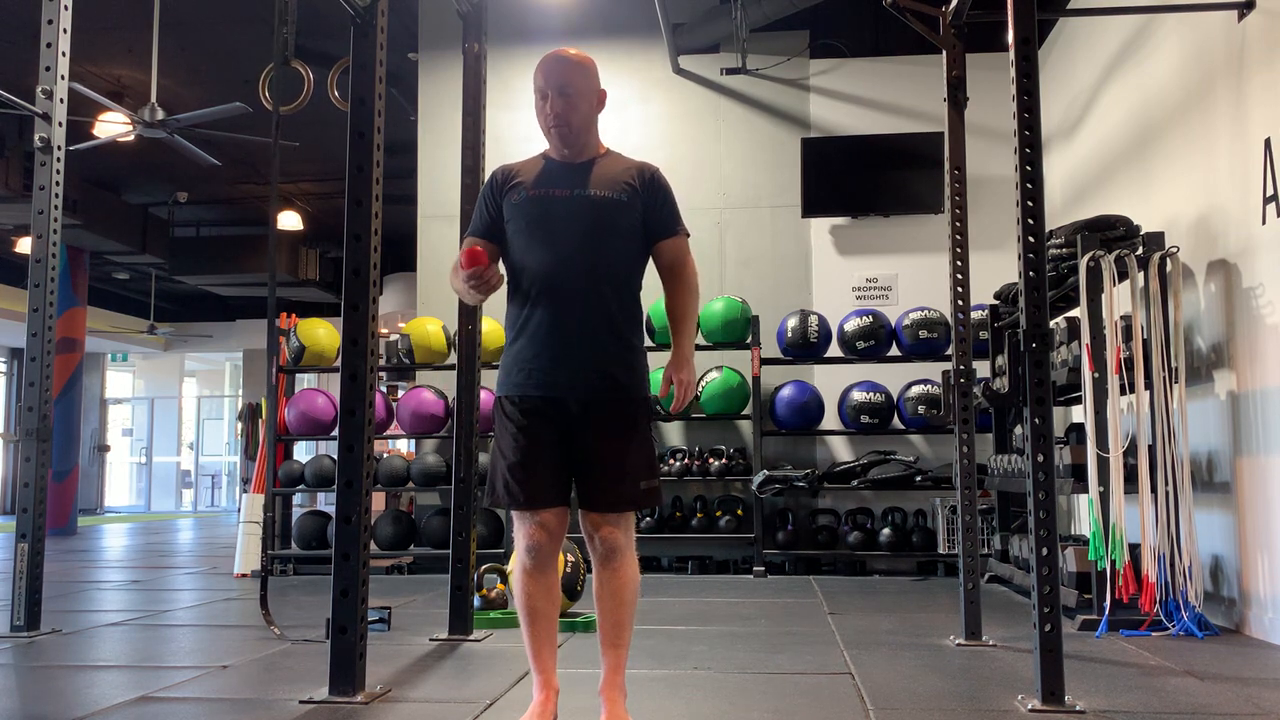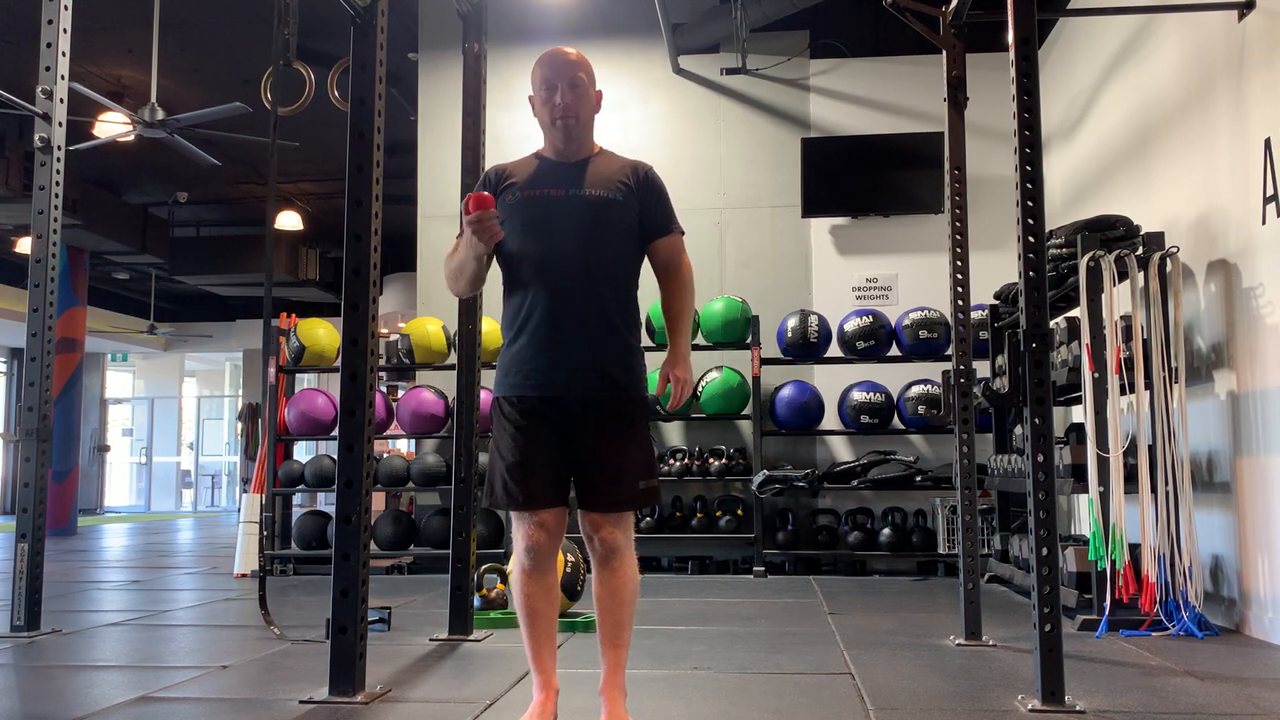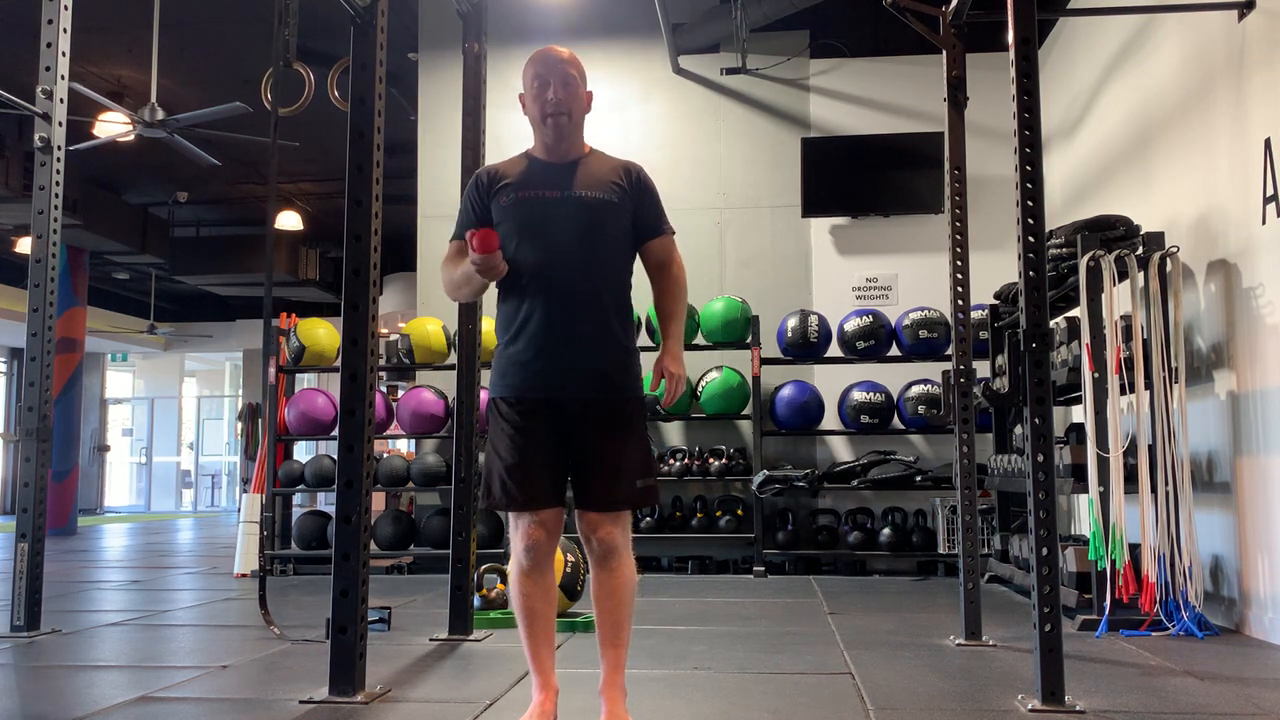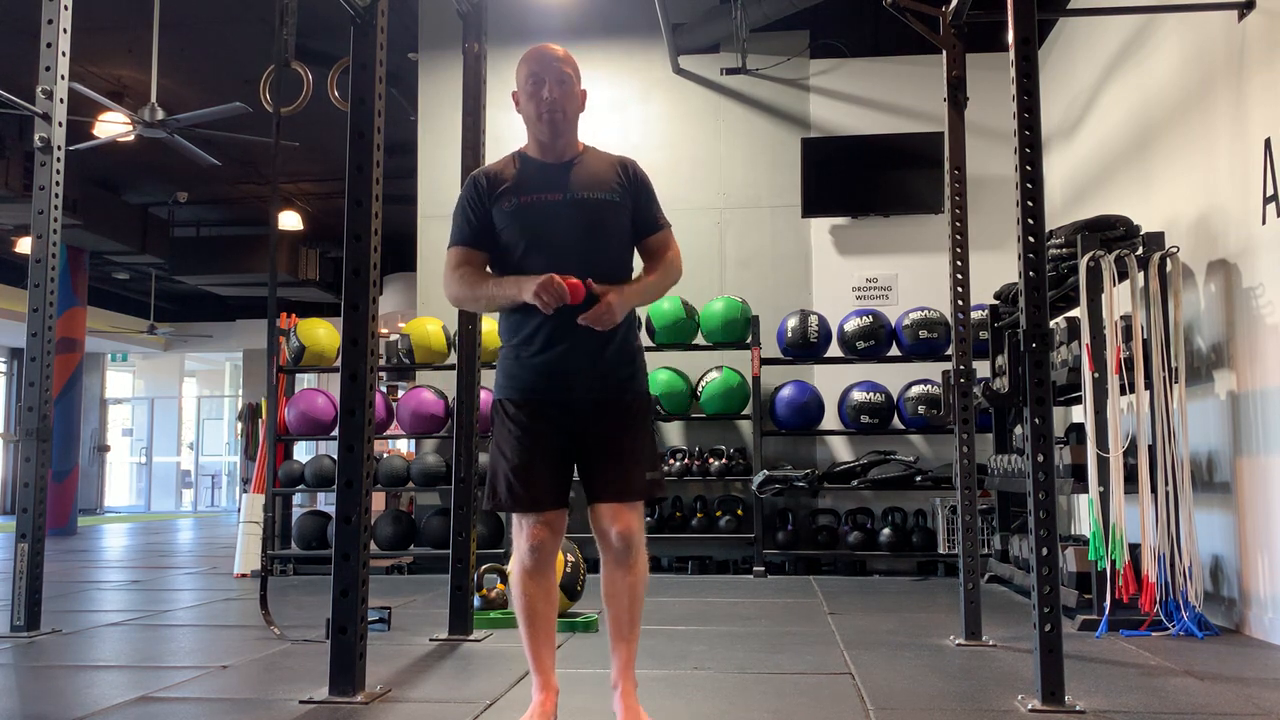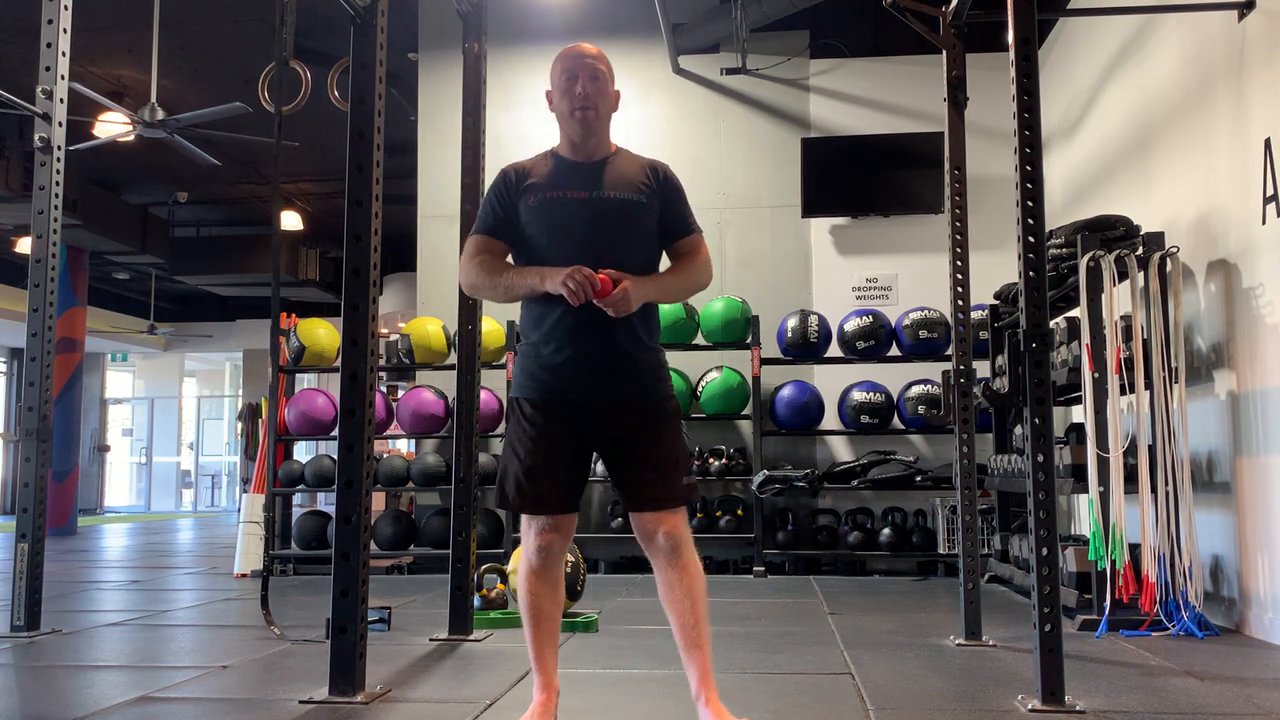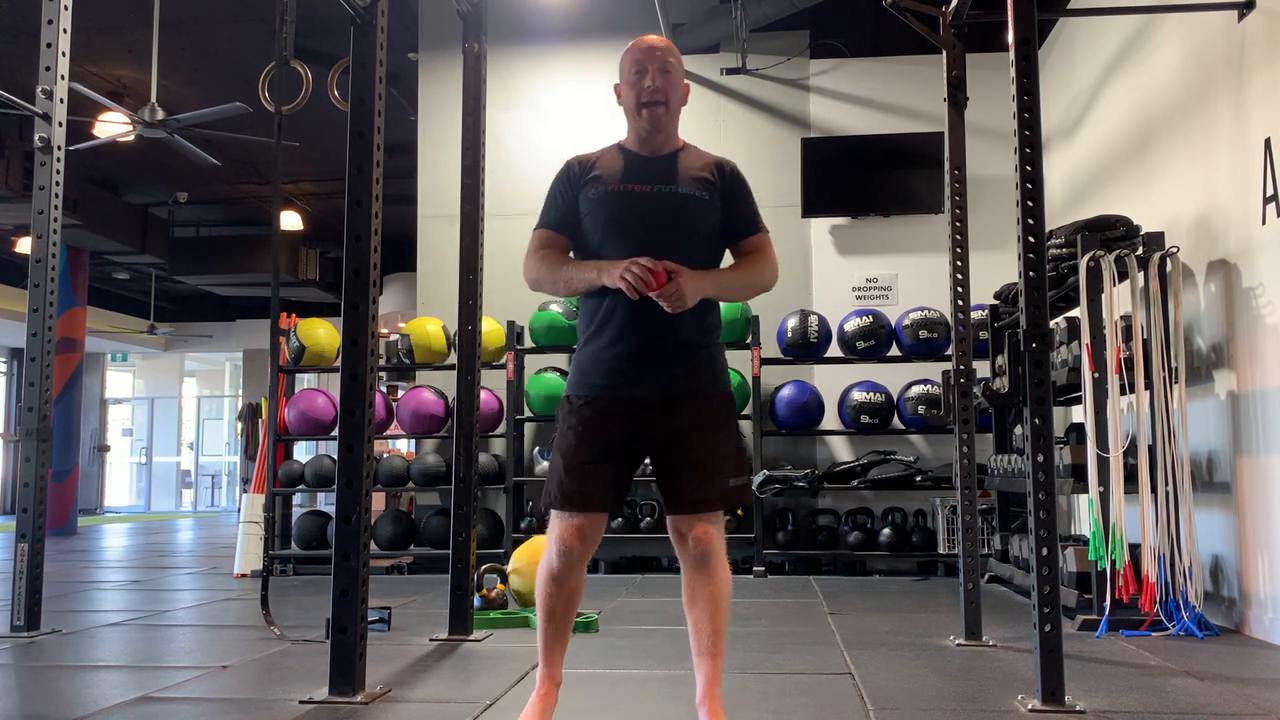
dt=0.3s
person 1, frame 1
left shoulder: (640, 180)
right shoulder: (507, 183)
left elbow: (678, 268)
right elbow: (468, 269)
left wrist: (683, 351)
right wrist: (471, 282)
left hip: (615, 387)
right hip: (528, 387)
left knee: (612, 536)
right knee: (535, 538)
person 1, frame 2
left shoulder: (635, 178)
right shoulder: (502, 181)
left elbow: (674, 266)
right elbow: (458, 278)
left wrist: (680, 349)
right wrist: (475, 250)
left hip: (613, 387)
right hip: (526, 387)
left knee: (611, 536)
right knee: (533, 538)
person 1, frame 3
left shoulder: (626, 178)
right shoulder: (492, 183)
left elbow: (666, 265)
right elbow: (453, 281)
left wrist: (672, 344)
right wrist: (476, 270)
left hip: (610, 386)
right hip: (523, 388)
left knee: (609, 536)
right knee: (531, 538)
person 1, frame 4
left shoulder: (622, 174)
right shoulder: (488, 184)
left elbow: (668, 258)
right elbow: (456, 283)
left wrist: (626, 296)
right wrist: (522, 287)
left hip: (615, 385)
right hip: (528, 391)
left knee: (623, 531)
right knee: (534, 539)
person 1, frame 5
left shoulder: (653, 178)
right shoulder: (517, 181)
left elbow: (698, 265)
right elbow: (474, 272)
left wrist: (643, 287)
right wrist: (548, 278)
left hip: (638, 387)
right hip: (546, 389)
left knee: (667, 533)
right knee: (543, 540)
person 1, frame 6
left shoulder: (719, 175)
right shoulder: (582, 174)
left elbow: (763, 270)
right elbow: (537, 267)
left wrist: (703, 283)
right wrist: (606, 271)
left hip: (693, 388)
right hip: (598, 387)
left knee: (700, 540)
right knee: (568, 539)
